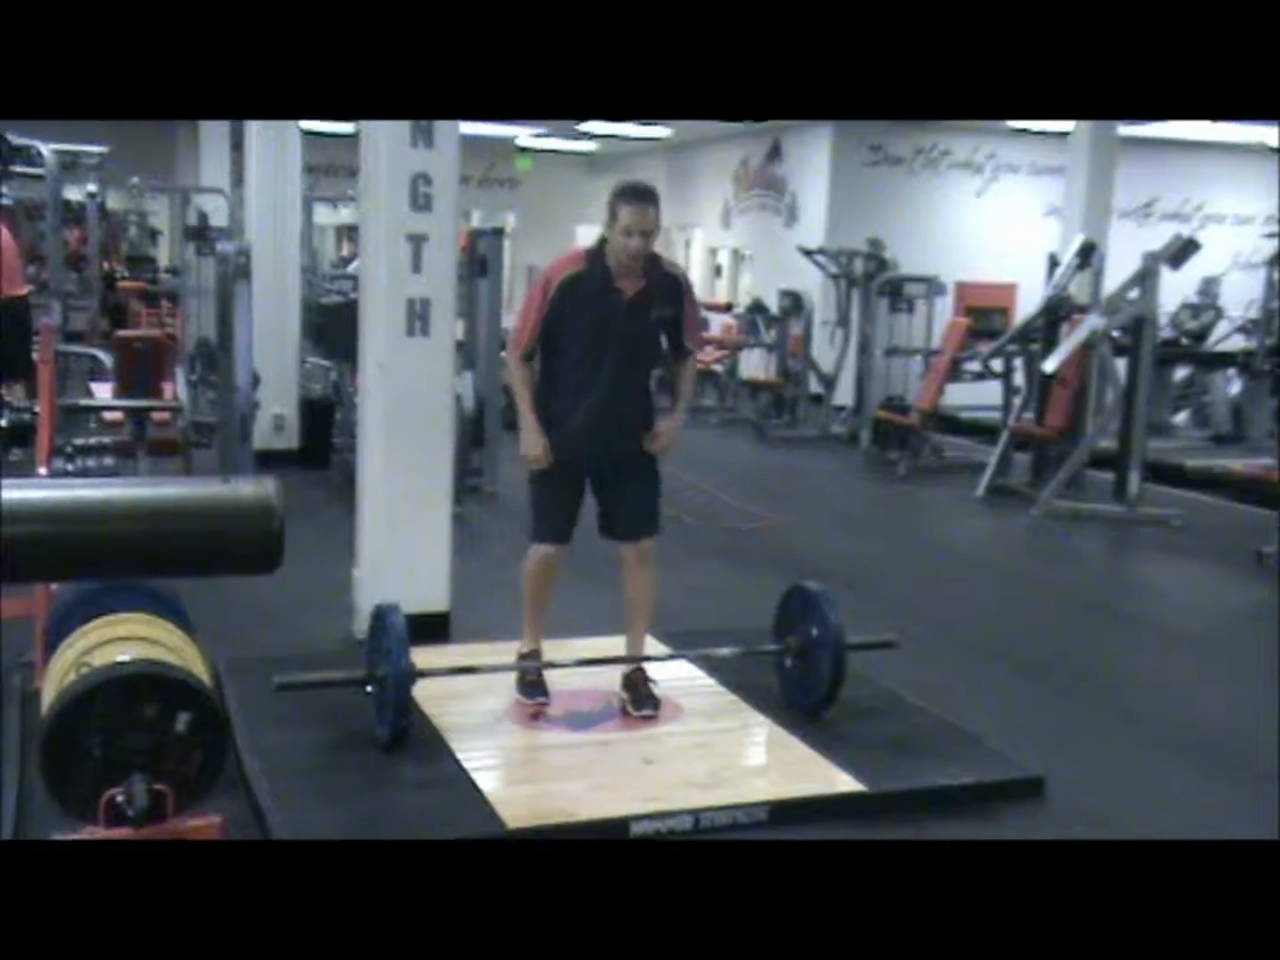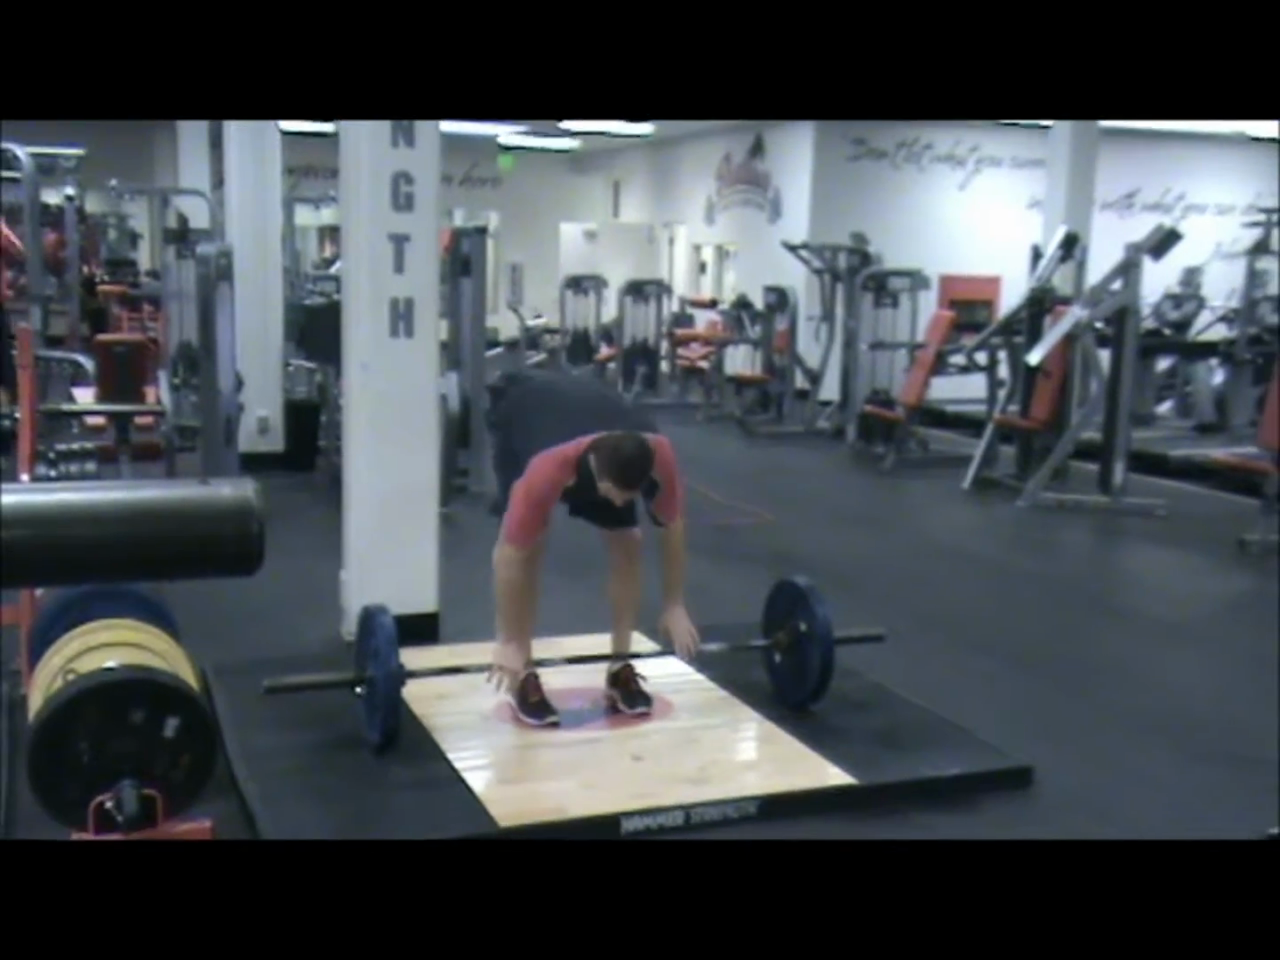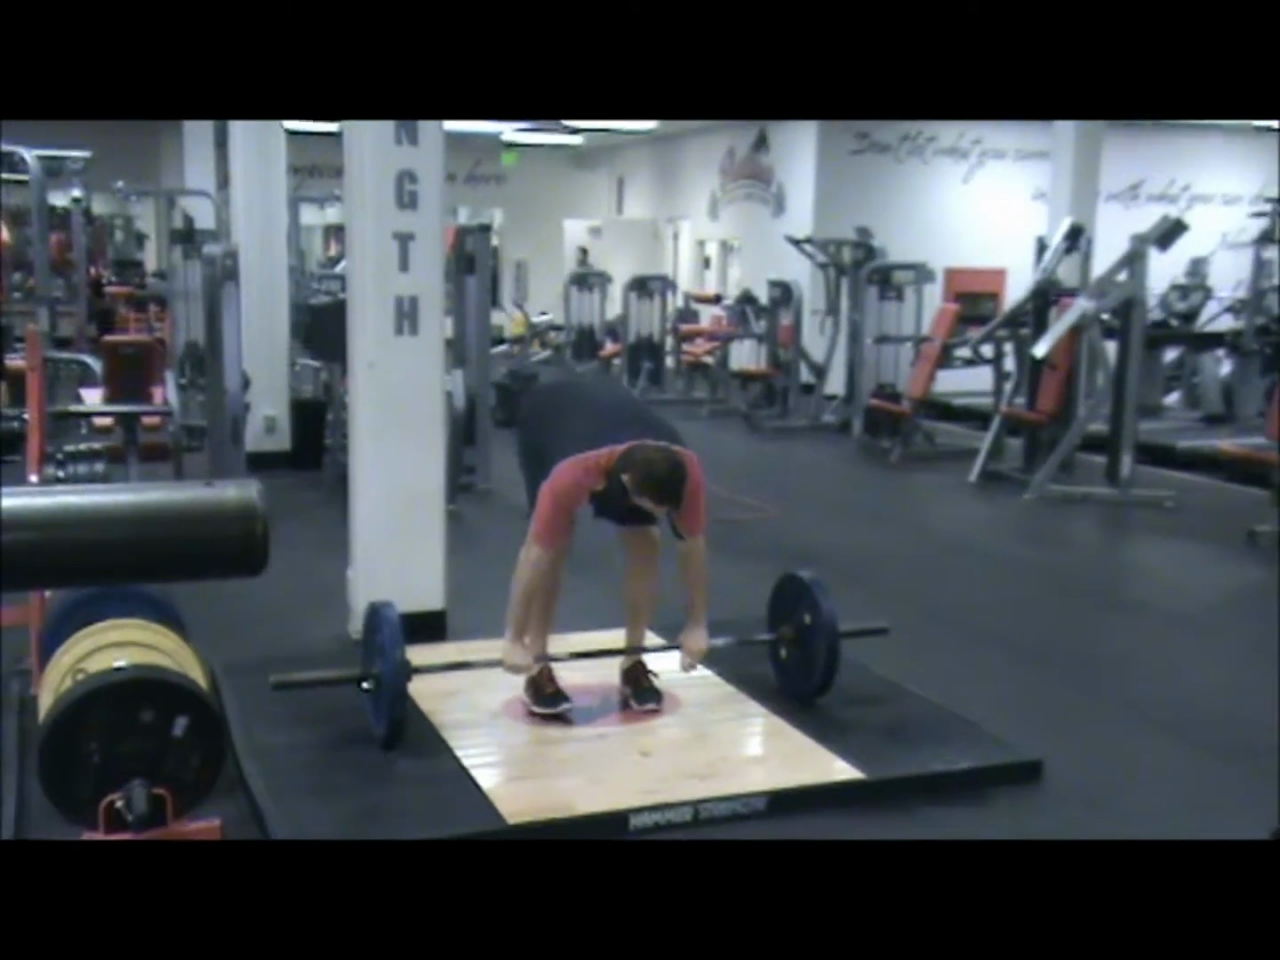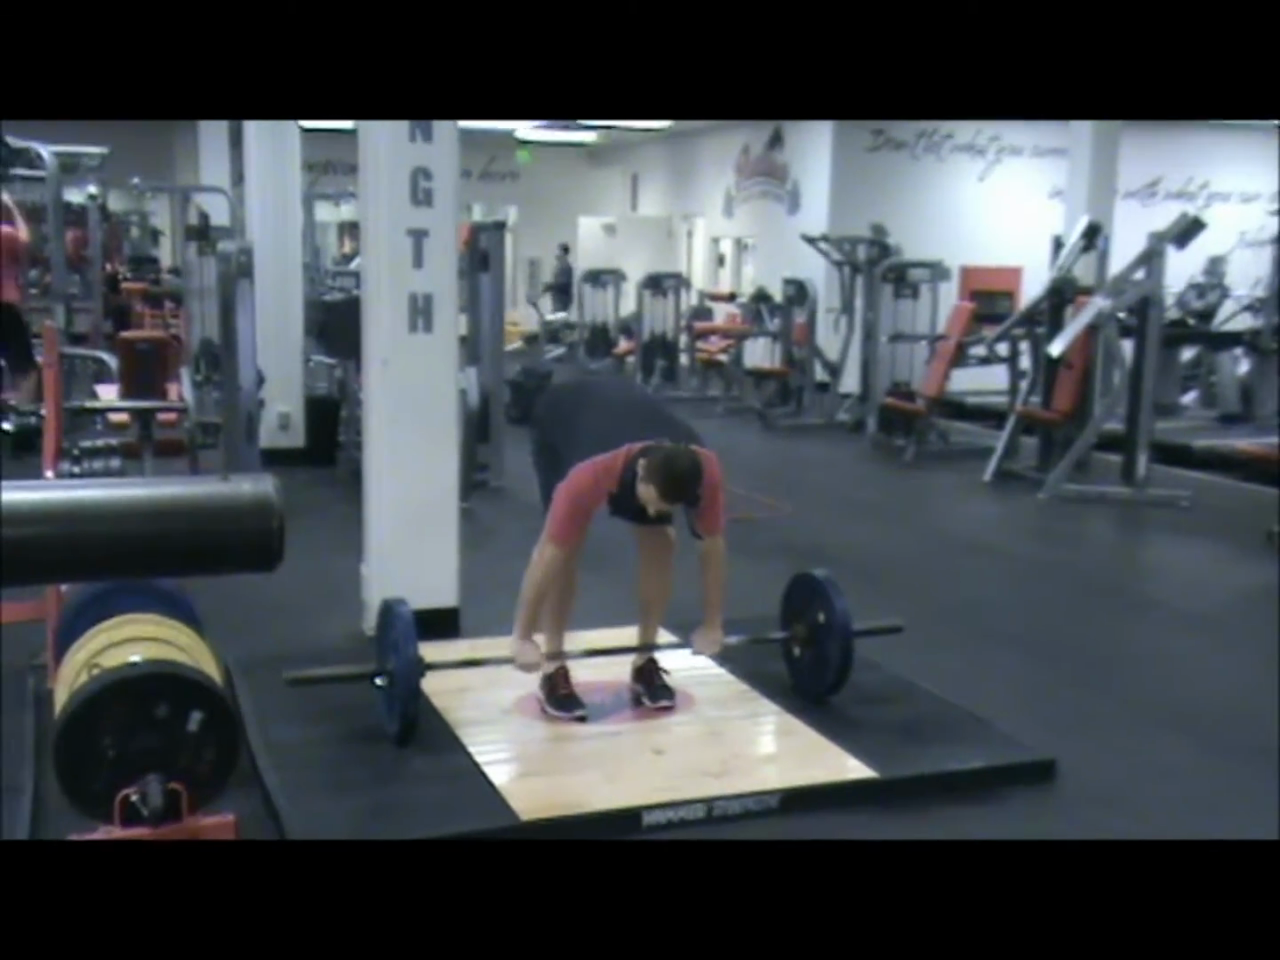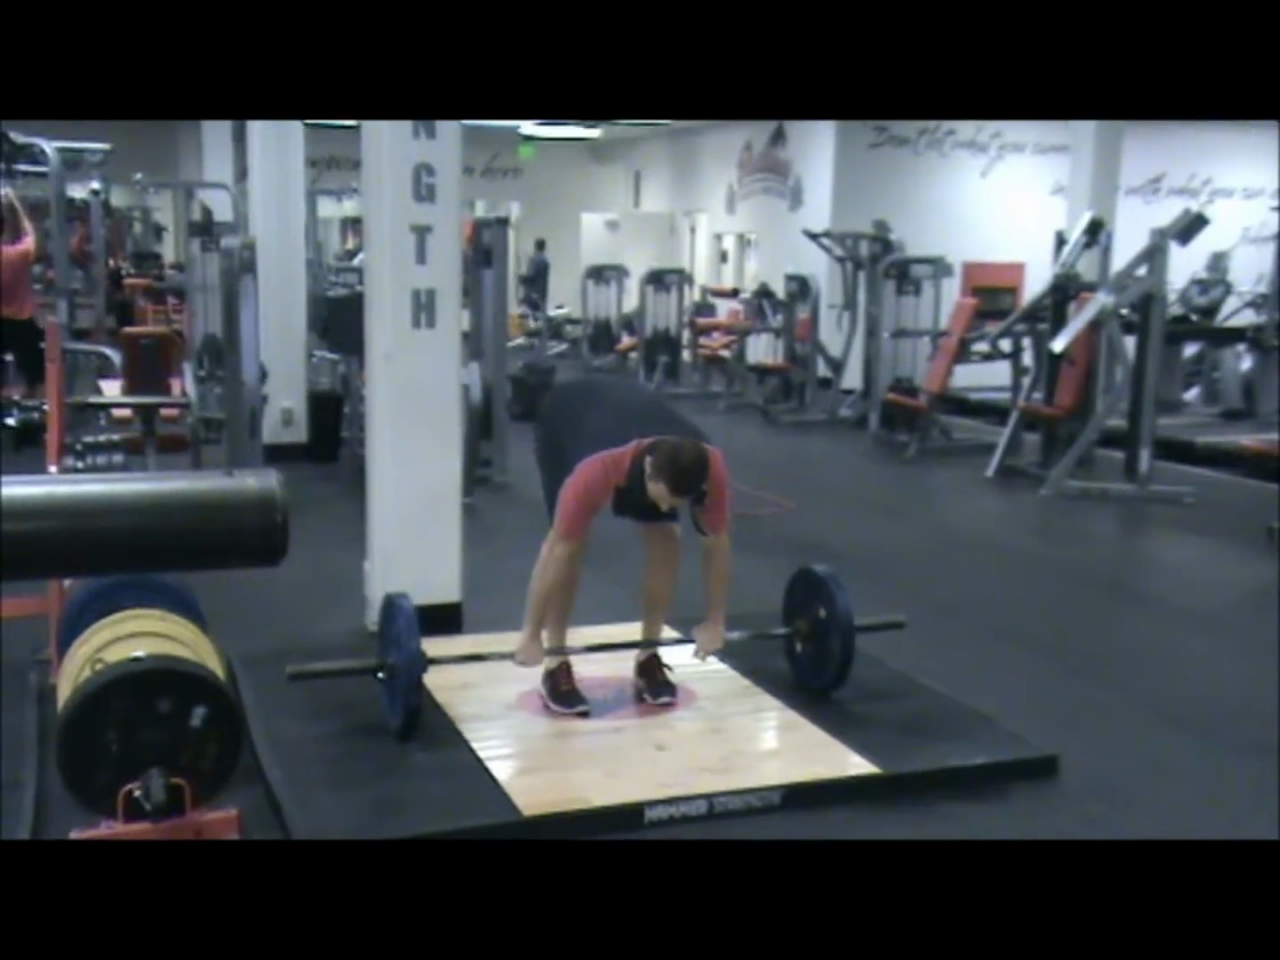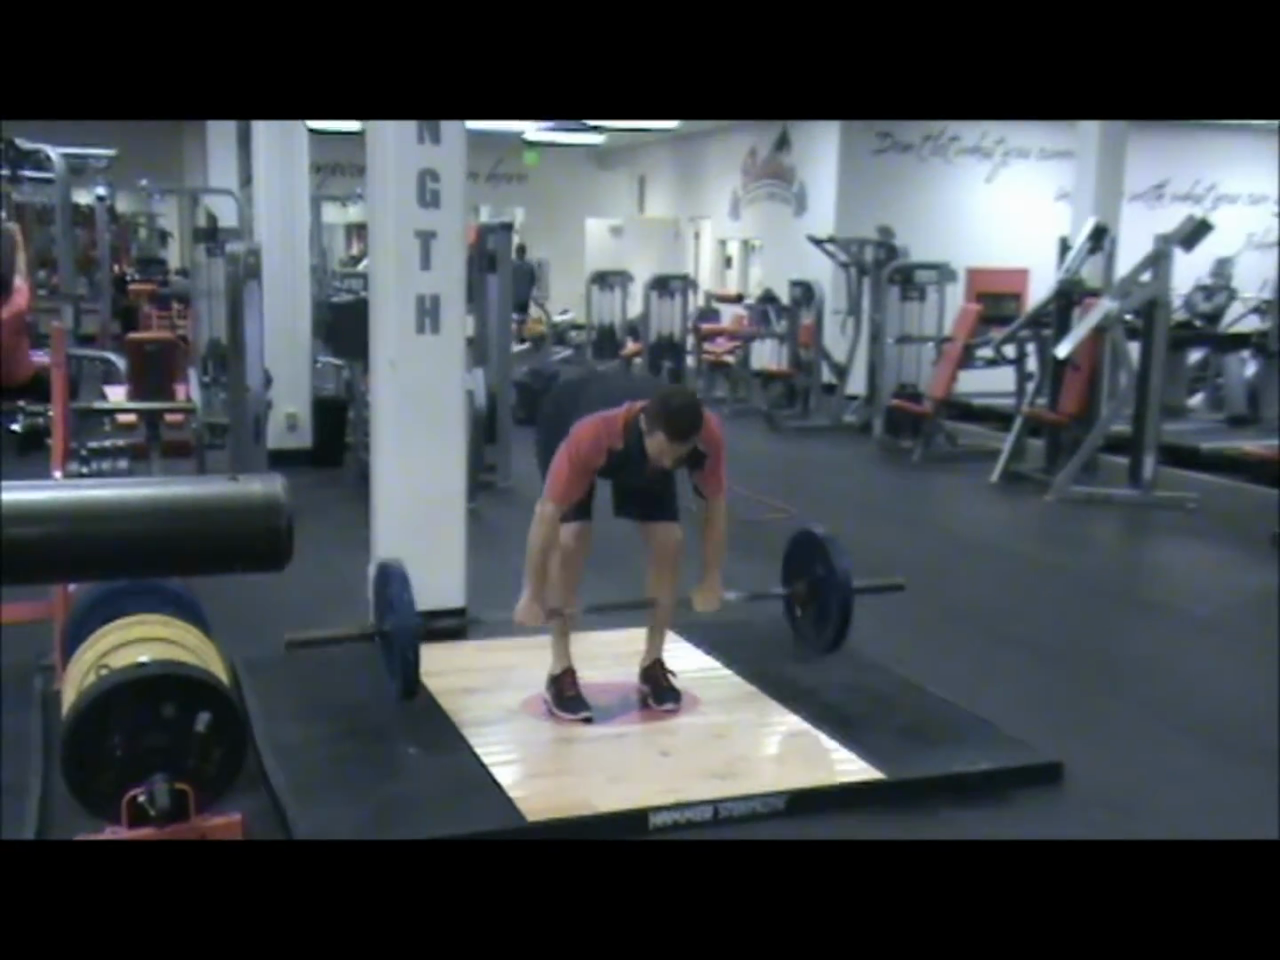
dt=0.7s
person 1, frame 1
left shoulder: (673, 284)
right shoulder: (563, 277)
left elbow: (685, 354)
right elbow: (519, 354)
left wrist: (676, 413)
right wrist: (529, 427)
left hip: (631, 438)
right hip: (561, 438)
left knee: (640, 549)
right knee: (547, 549)
left ankle: (635, 669)
right ankle: (529, 655)
person 1, frame 2
left shoulder: (658, 457)
right shoulder: (548, 470)
left elbow: (672, 527)
right elbow: (508, 554)
left wrist: (674, 607)
right wrist: (506, 643)
left knee: (628, 543)
right knee: (529, 548)
left ankle: (620, 668)
right ankle: (525, 678)
person 1, frame 3
left shoulder: (685, 469)
right shoulder: (574, 473)
left elbow: (692, 544)
right elbow: (534, 553)
left wrist: (696, 625)
right wrist: (514, 640)
left knee: (646, 542)
right knee: (554, 546)
left ankle: (633, 664)
right ankle: (538, 673)
person 1, frame 4
left shoulder: (704, 470)
right shoulder: (592, 474)
left elbow: (712, 543)
right elbow: (548, 553)
left wrist: (712, 625)
right wrist: (522, 637)
right hip: (558, 416)
left knee: (661, 542)
right knee: (566, 547)
left ankle: (645, 663)
right ankle: (554, 672)
person 1, frame 5
left shoulder: (711, 468)
right shoulder: (597, 470)
left elbow: (717, 540)
right elbow: (556, 550)
left wrist: (715, 621)
right wrist: (531, 636)
left knee: (666, 539)
right knee: (571, 544)
left ankle: (648, 658)
right ankle: (555, 668)
person 1, frame 6
left shoulder: (706, 434)
right shoulder: (591, 435)
left elbow: (714, 502)
right elbow: (548, 512)
left wrist: (711, 580)
right wrist: (532, 594)
left knee: (669, 541)
right knee: (572, 540)
left ankle: (652, 666)
right ankle: (560, 673)
